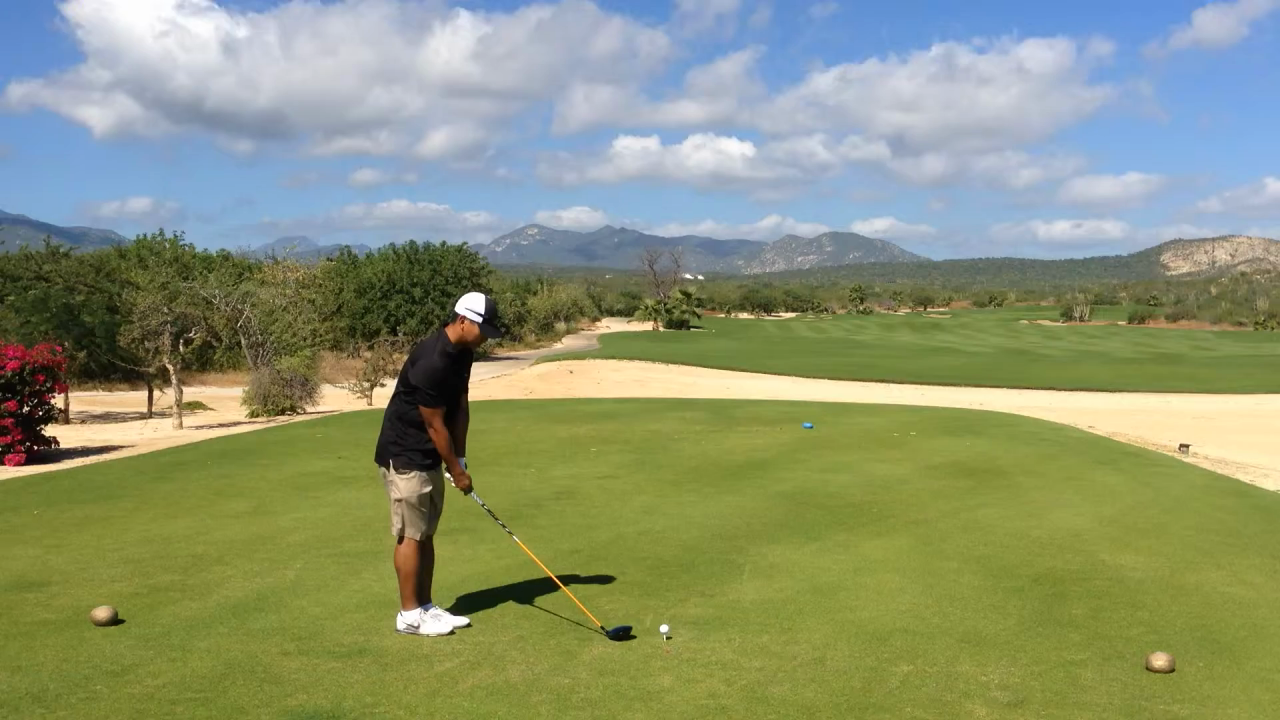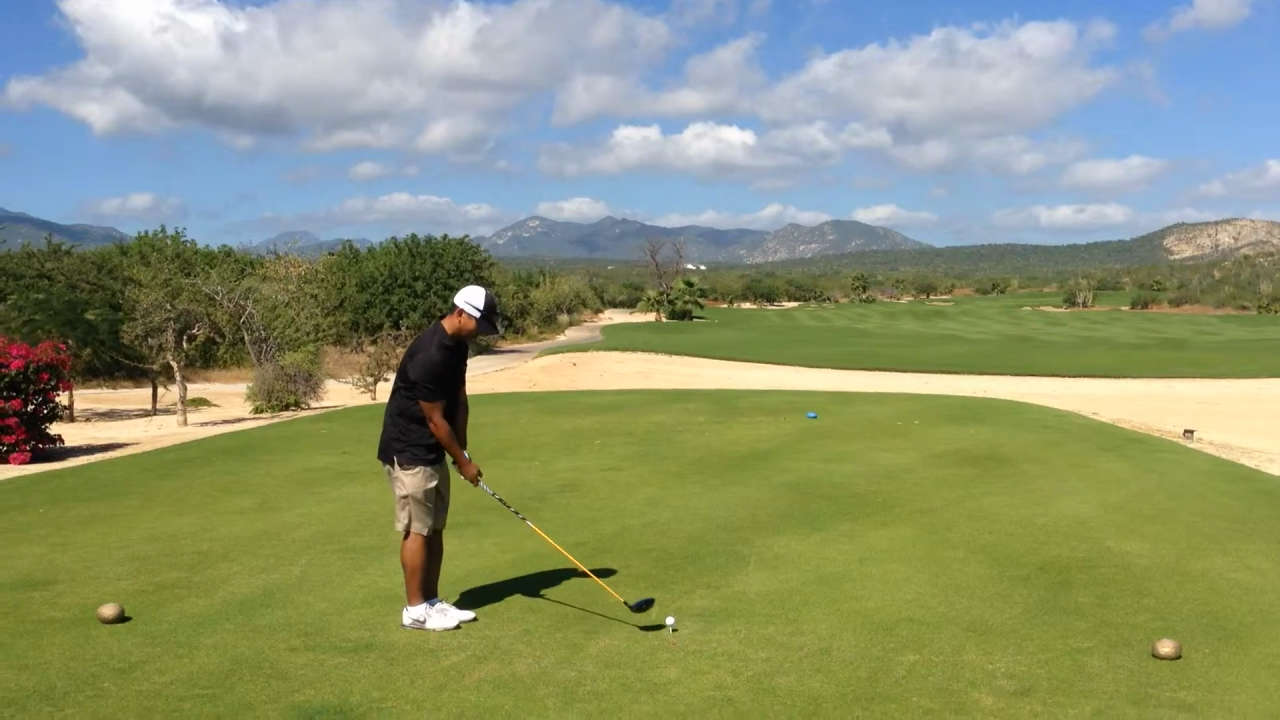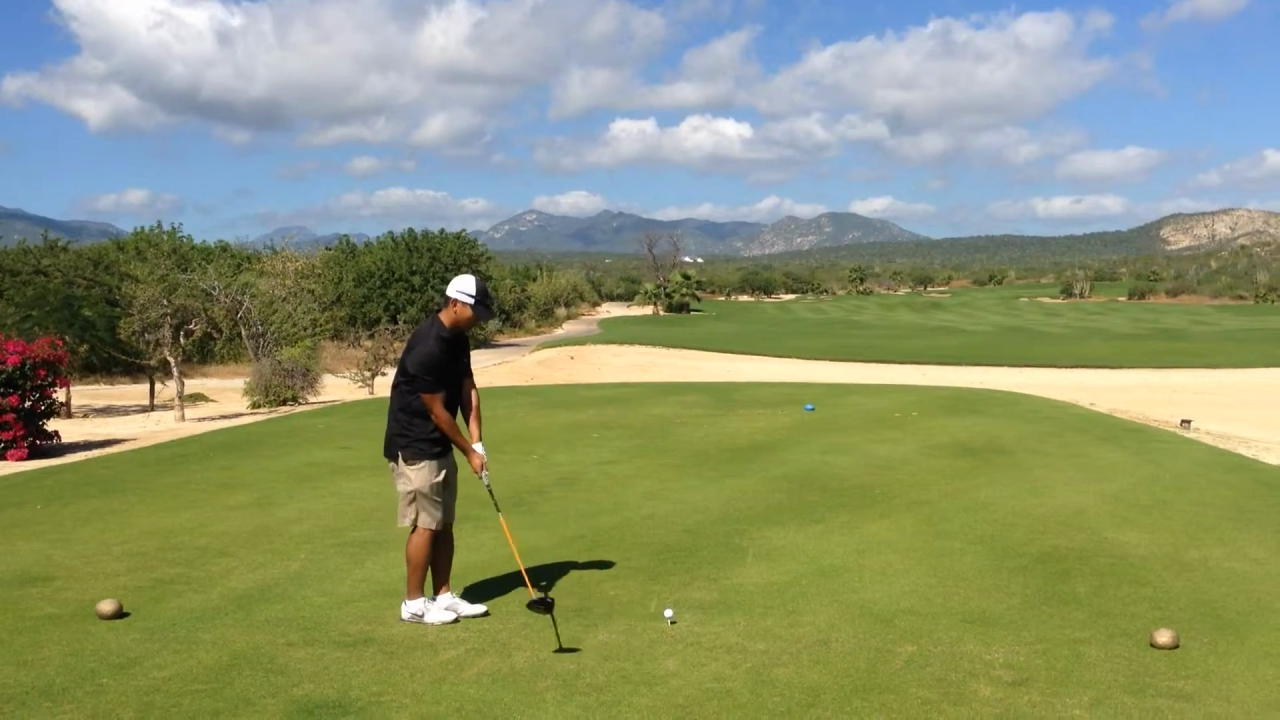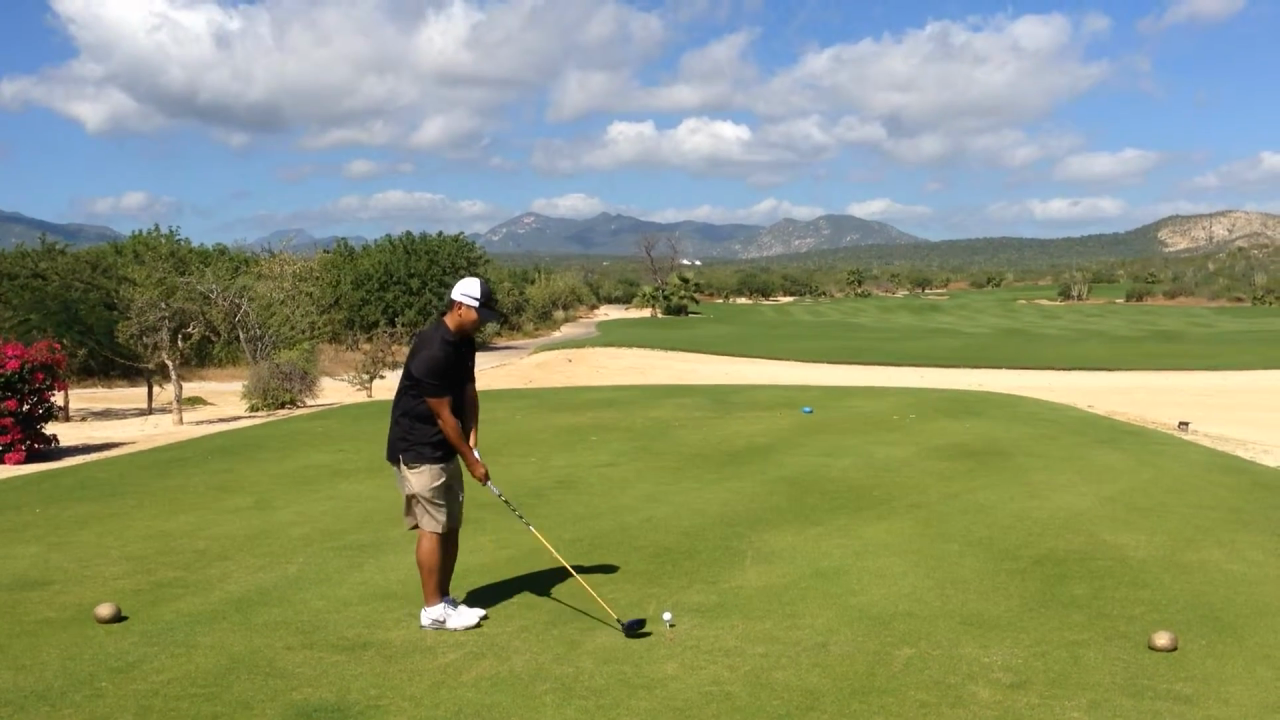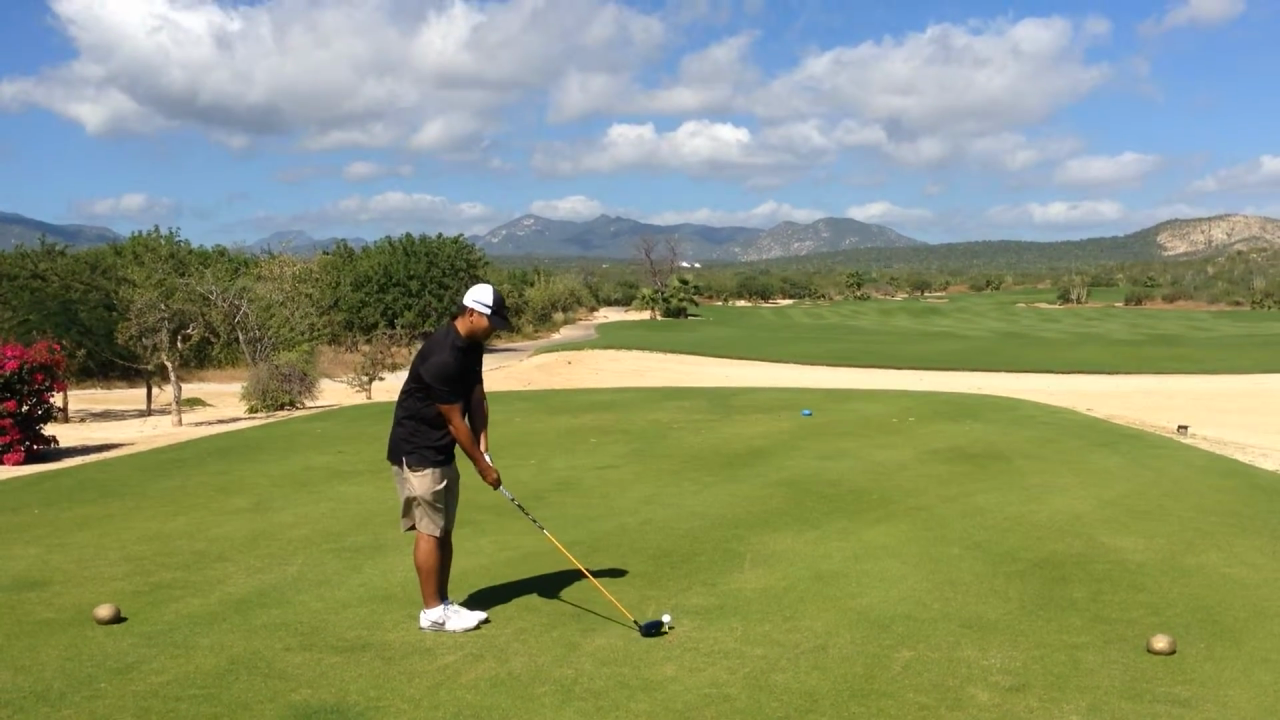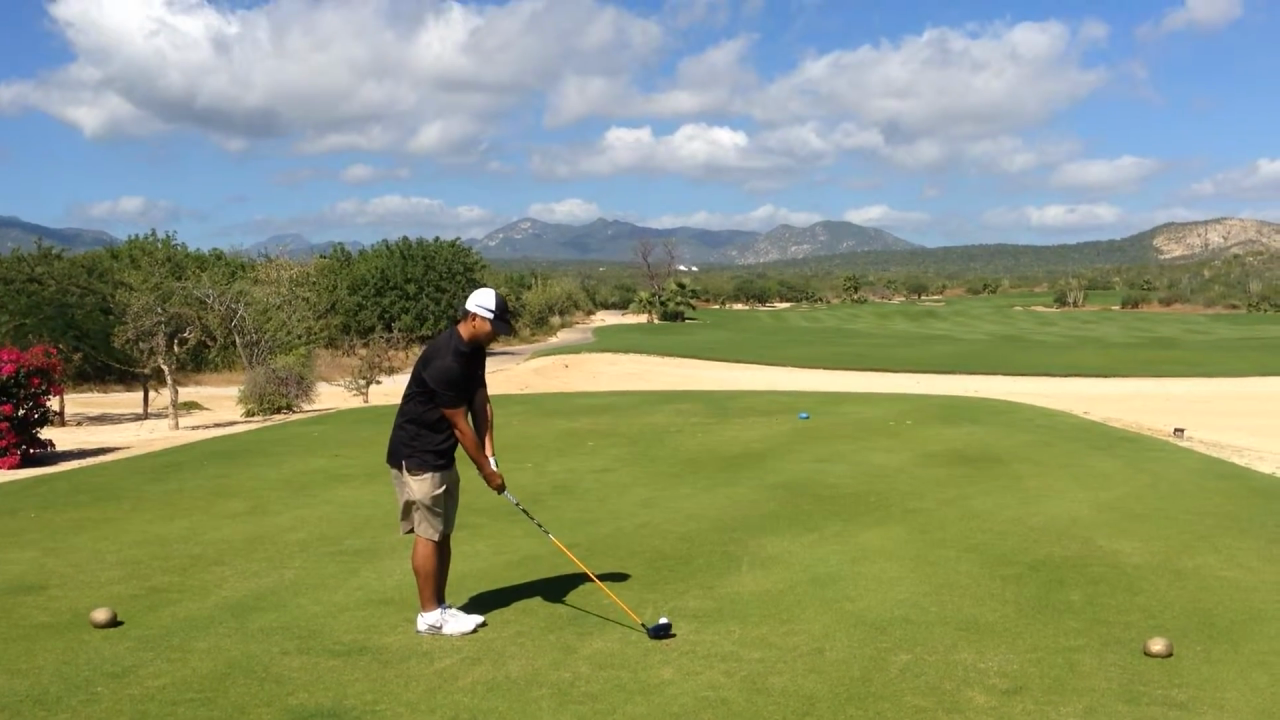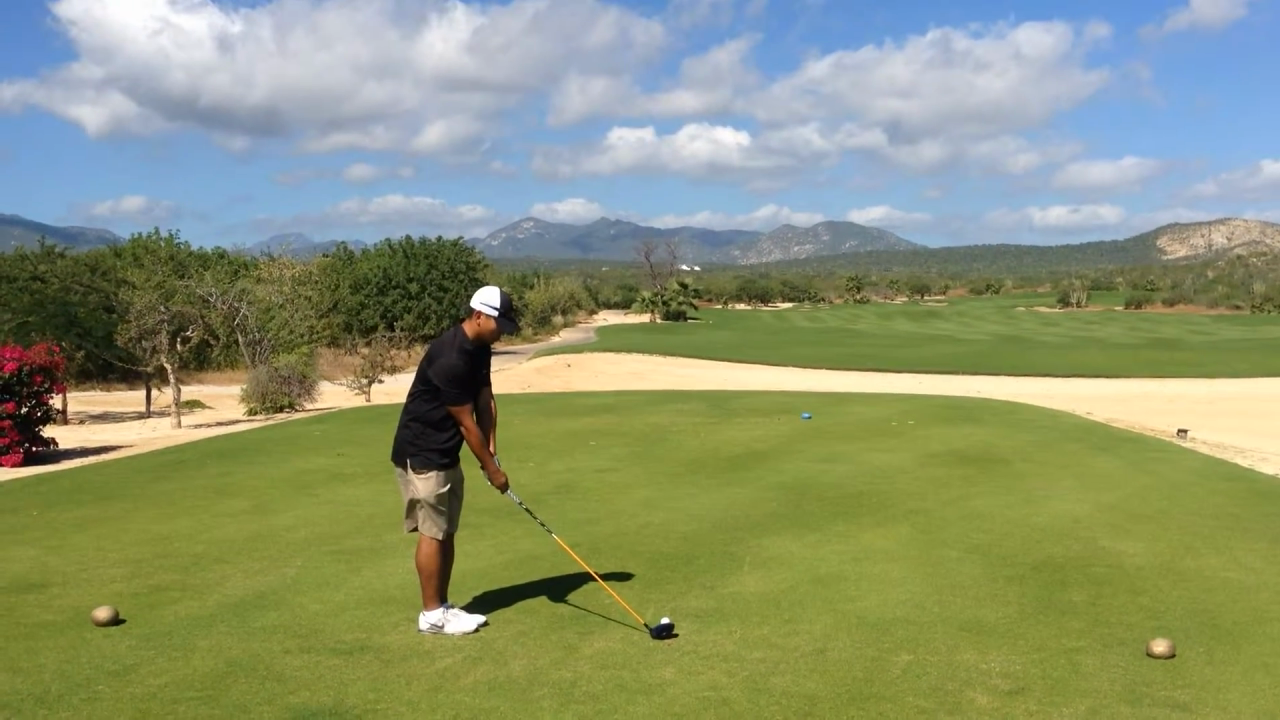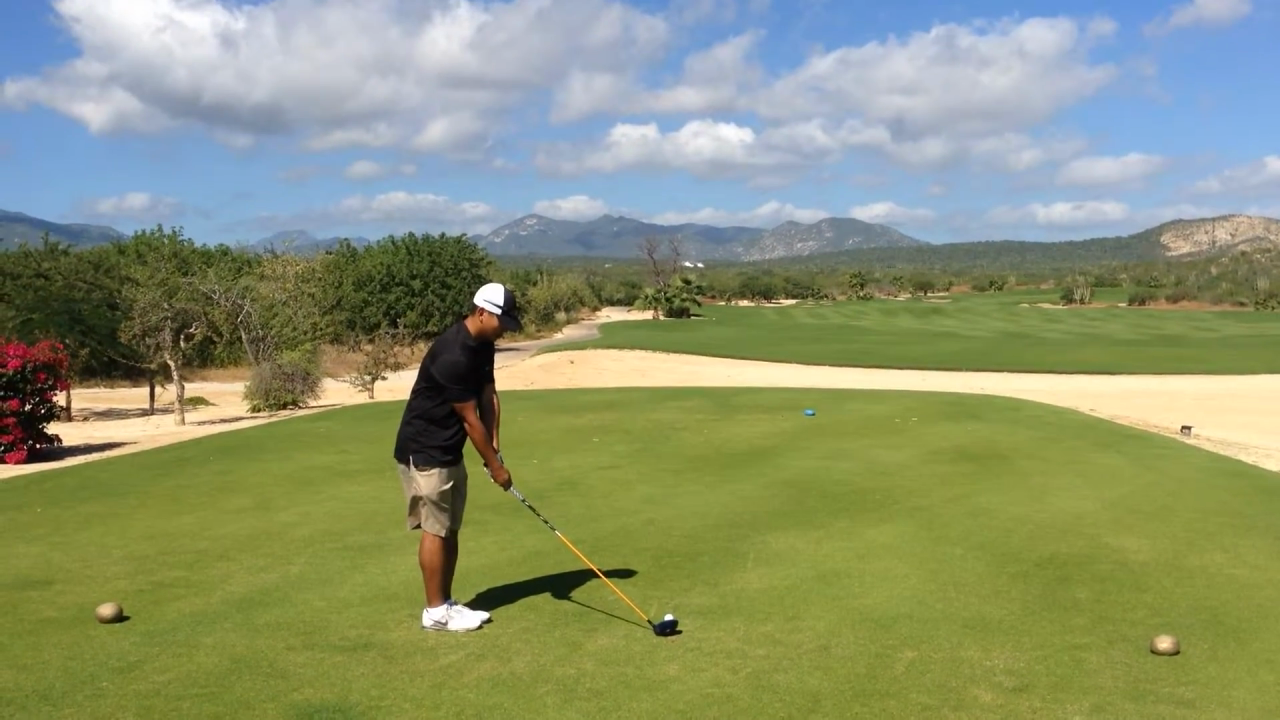
dt=0.5s
person 1, frame 1
left shoulder: (463, 354)
right shoulder: (431, 361)
left elbow: (461, 408)
right elbow: (435, 425)
left wrist: (460, 461)
right wrist: (457, 472)
left hip: (429, 457)
right hip: (404, 456)
left knee: (426, 535)
right knee: (411, 535)
left ankle: (426, 607)
right ankle: (409, 615)
person 1, frame 2
left shoulder: (458, 345)
right shoulder: (429, 355)
left elbow: (459, 401)
right elbow: (435, 419)
left wrist: (464, 452)
right wrist: (463, 462)
left hip: (431, 451)
right hip: (408, 451)
left knee: (434, 528)
right knee: (417, 529)
left ankle: (431, 601)
right ankle: (415, 610)
person 1, frame 3
left shoulder: (458, 339)
right shoulder: (427, 347)
left elbow: (468, 390)
right elbow: (436, 411)
left wrist: (477, 442)
right wrist: (468, 452)
left hip: (438, 446)
right hip: (413, 447)
left knee: (443, 523)
right knee: (425, 525)
left ankle: (443, 596)
right ankle: (414, 604)
person 1, frame 4
left shoulder: (464, 343)
right shoulder: (432, 351)
left elbow: (469, 396)
right elbow: (443, 416)
left wrist: (473, 449)
right wrist: (471, 461)
left hip: (443, 450)
right hip: (417, 450)
left knee: (450, 527)
right knee: (432, 528)
left ankle: (444, 599)
right ankle: (433, 610)
person 1, frame 5
left shoulder: (472, 346)
right shoulder: (442, 356)
left elbow: (477, 398)
right elbow: (455, 421)
left wrist: (484, 450)
right wrist: (482, 467)
left hip: (441, 452)
right hip: (417, 452)
left knee: (445, 530)
right knee: (429, 531)
left ankle: (443, 603)
right ankle: (432, 612)
person 1, frame 6
left shoulder: (474, 350)
right shoulder: (445, 361)
left elbow: (480, 403)
right elbow: (460, 424)
left wrist: (490, 455)
right wrist: (486, 471)
left hip: (441, 455)
right hip: (417, 456)
left knee: (443, 533)
right knee: (428, 534)
left ankle: (441, 607)
right ankle: (429, 615)
person 1, frame 7
left shoulder: (480, 348)
right shoulder: (449, 358)
left elbow: (485, 401)
right elbow: (465, 422)
left wrist: (492, 454)
right wrist: (491, 469)
left hip: (446, 454)
right hip: (421, 454)
left knee: (447, 533)
right knee: (431, 532)
left ankle: (443, 606)
right ankle: (431, 614)
person 1, frame 8
left shoulder: (483, 345)
right shoulder: (452, 355)
left elbow: (488, 397)
right elbow: (470, 418)
left wrist: (495, 450)
right wrist: (495, 465)
left hip: (449, 451)
right hip: (424, 451)
left knee: (450, 529)
right knee: (435, 530)
left ankle: (446, 603)
right ankle: (435, 612)
